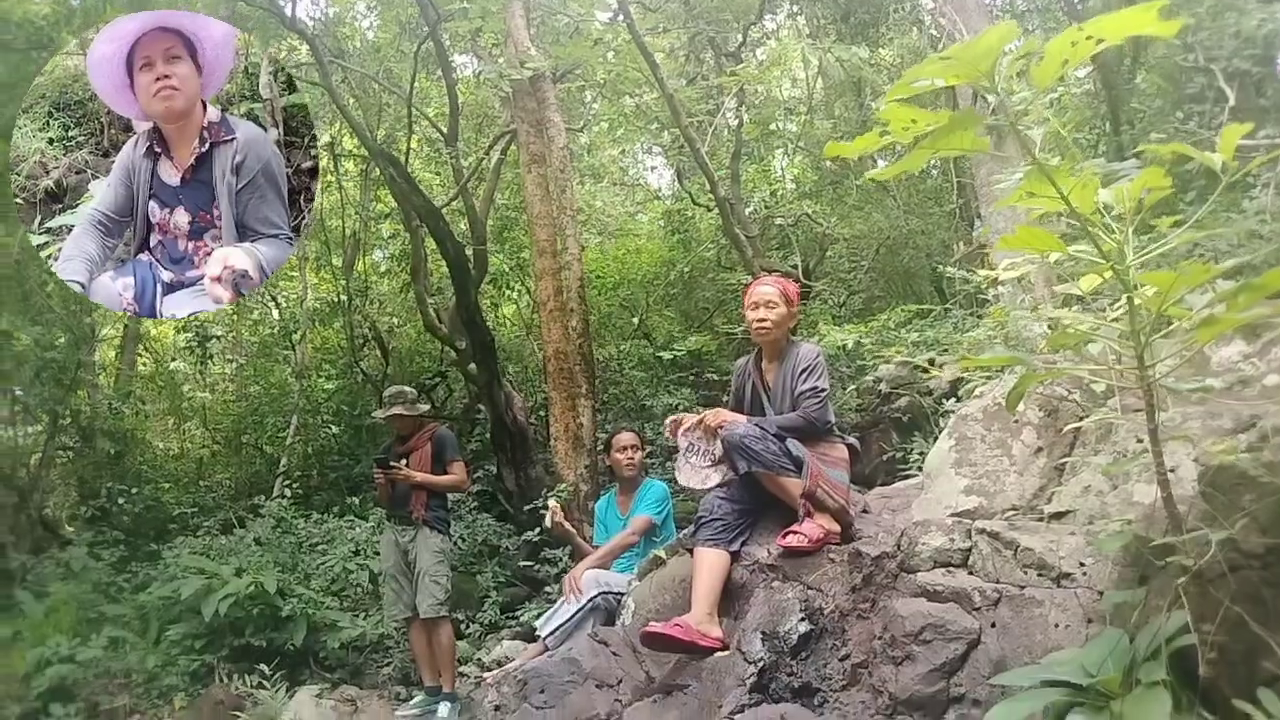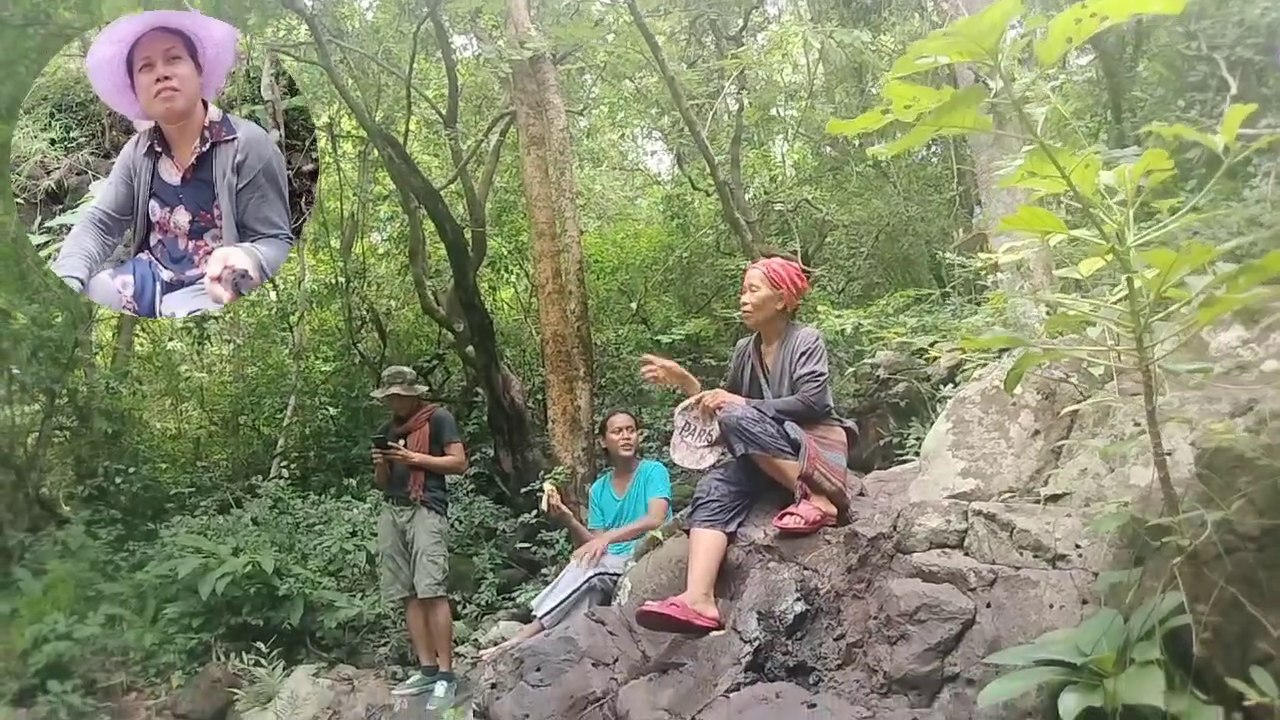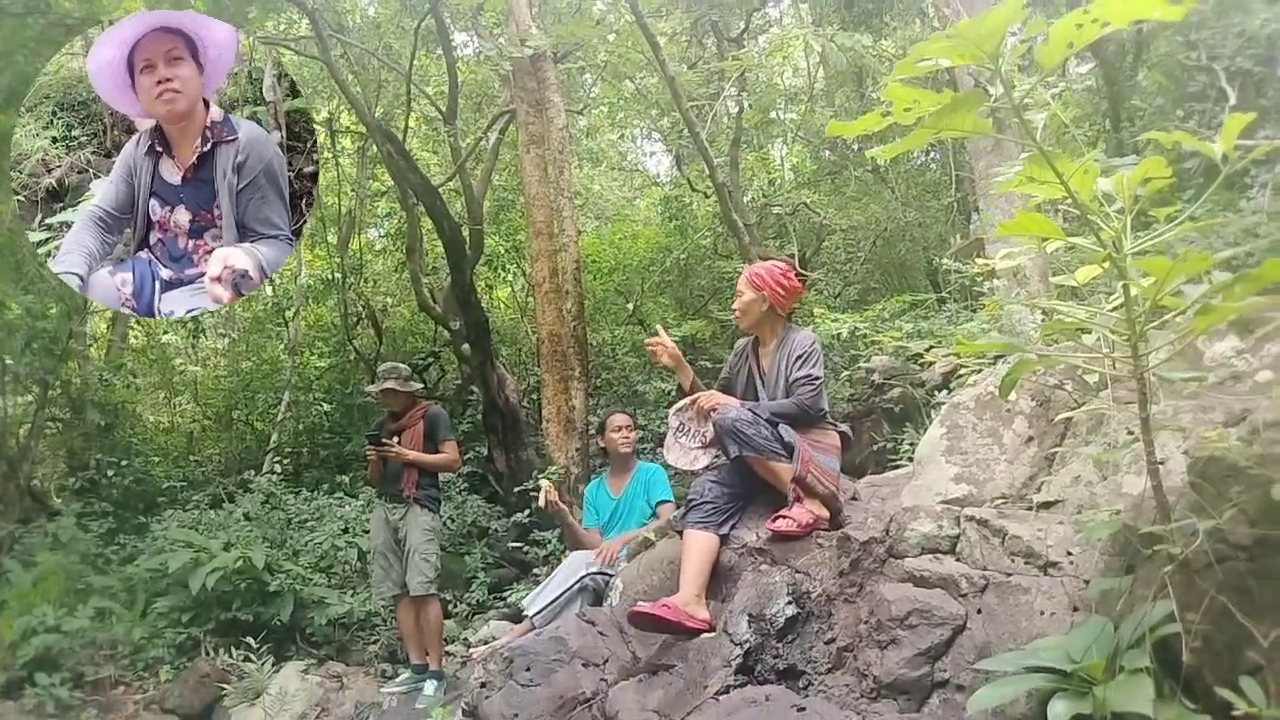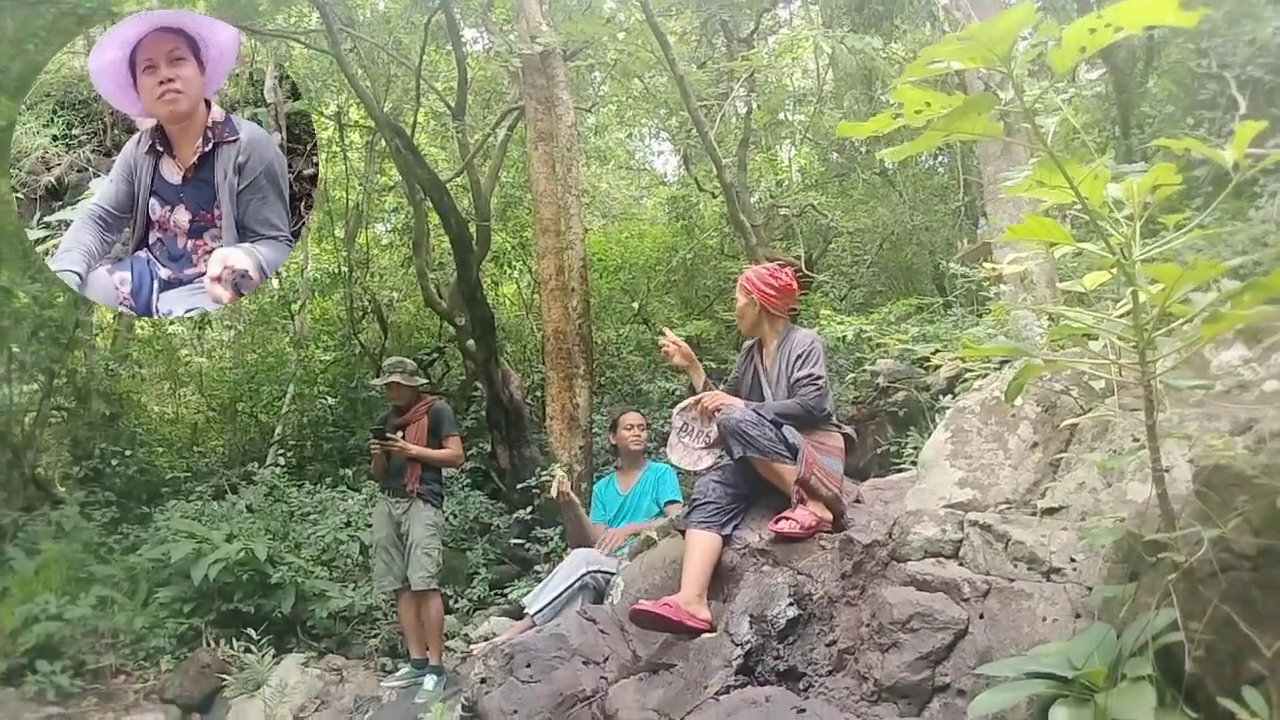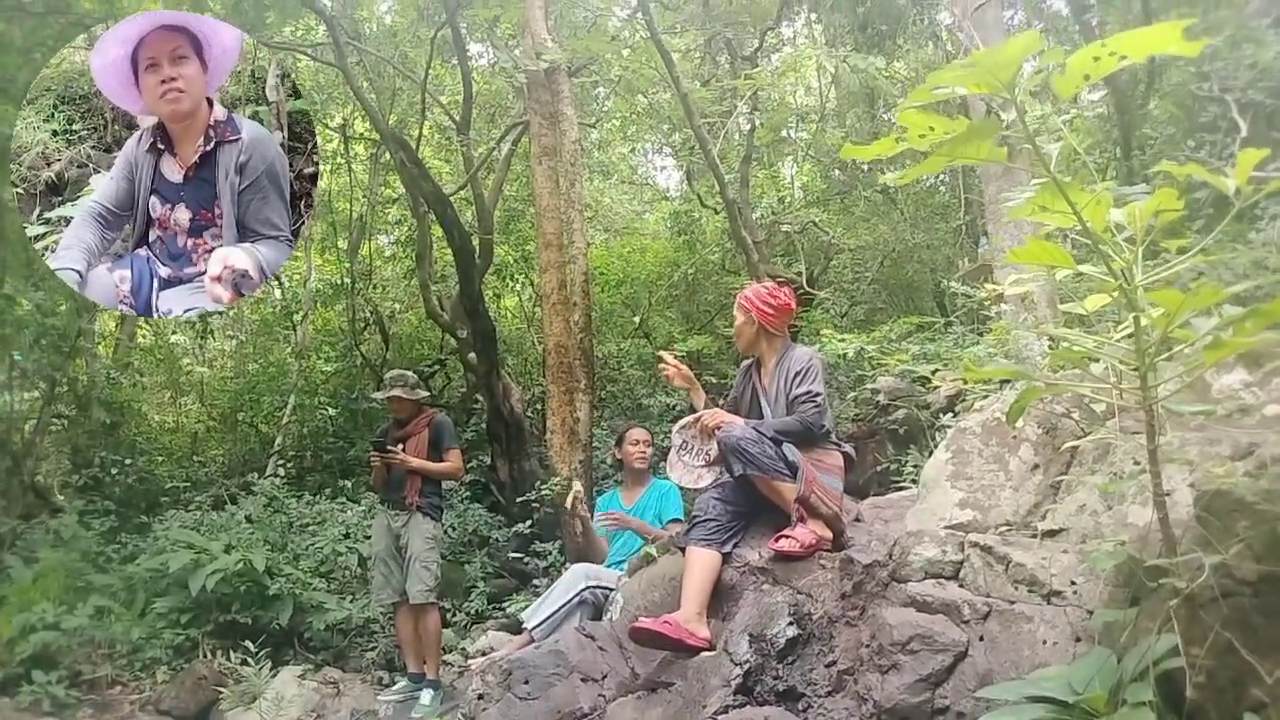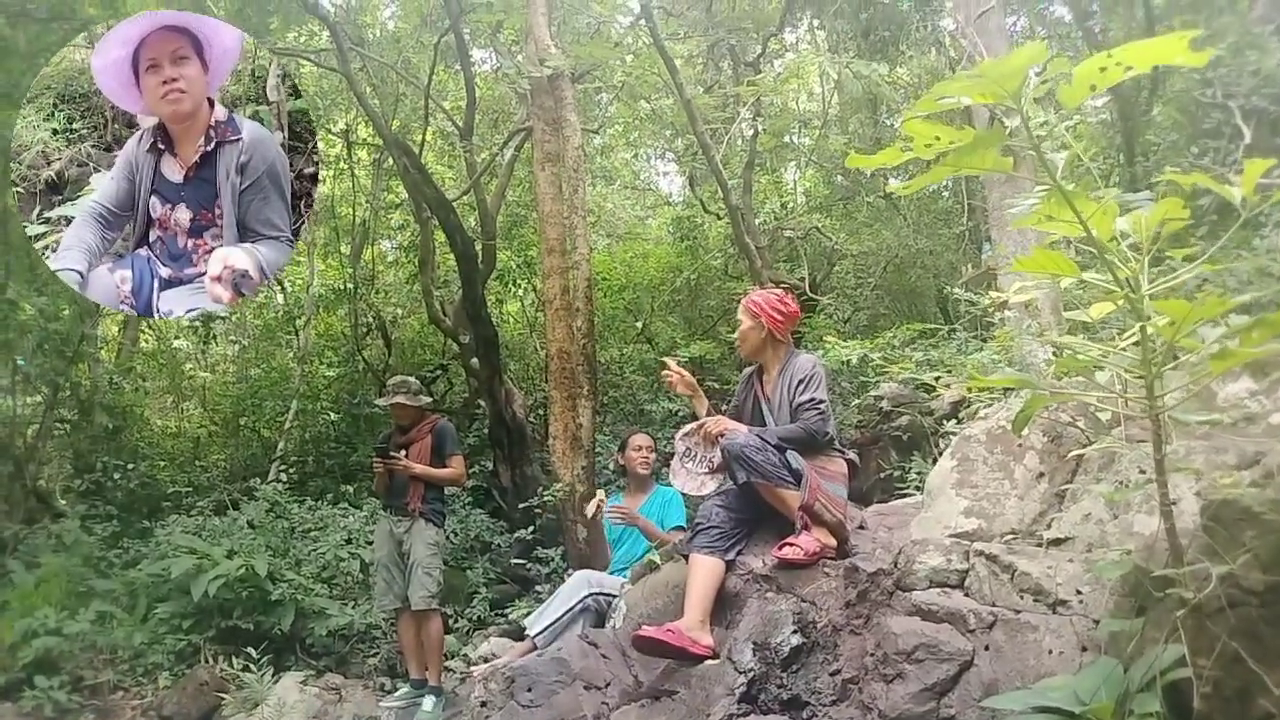
dt=0.3s
person 1, frame 1
left shoulder: (807, 356)
right shoulder: (745, 368)
left elbow: (813, 419)
right elbow: (732, 422)
left wrist: (744, 422)
right wrist: (700, 421)
left hip: (817, 464)
right hip: (770, 473)
left knee: (740, 436)
right knee: (716, 506)
left ankle: (820, 517)
right ankle: (703, 621)
person 1, frame 2
left shoulder: (806, 340)
right shoulder: (745, 350)
left elbow: (812, 402)
right elbow: (725, 405)
left wrist: (742, 404)
right wrist: (685, 382)
left hip: (814, 446)
right hip: (766, 457)
left knee: (739, 418)
right knee: (714, 487)
left ankle: (817, 499)
right ankle: (699, 600)
person 1, frame 3
left shoulder: (802, 343)
right shoulder: (742, 351)
left elbow: (807, 406)
right elbow: (714, 402)
left wrist: (738, 406)
right wrist: (680, 367)
left hip: (808, 449)
right hip: (762, 458)
left knee: (731, 420)
right knee: (707, 490)
left ankle: (810, 502)
right ankle: (690, 603)
person 1, frame 4
left shoulder: (805, 342)
right shoulder: (749, 353)
left elbow: (811, 405)
right elbow: (721, 404)
left wrist: (742, 406)
right wrist: (691, 366)
left hip: (812, 451)
right hip: (764, 460)
left knee: (737, 421)
right knee: (711, 489)
left ankle: (813, 504)
right ankle: (692, 601)
person 1, frame 5
left shoulder: (803, 360)
right shoulder: (748, 372)
left elbow: (810, 423)
right elbow: (722, 423)
left wrist: (742, 424)
right wrist: (693, 388)
left hip: (812, 468)
right hip: (765, 478)
left knee: (736, 438)
right knee: (711, 506)
left ankle: (813, 522)
right ankle: (691, 619)
person 1, frame 6
left shoulder: (806, 366)
right shoulder: (750, 379)
left elbow: (814, 429)
right elbow: (723, 430)
left wrist: (746, 432)
right wrist: (696, 395)
left hip: (816, 476)
right hip: (768, 485)
left knee: (740, 445)
right knee: (714, 513)
left ankle: (817, 530)
right ankle: (695, 627)
person 2, frame 1
left shoulder: (440, 437)
right shoulder: (388, 449)
left elbow: (461, 481)
left wrist: (415, 477)
right wrist: (382, 485)
left hip: (428, 529)
right hip: (394, 531)
left knee: (435, 611)
right knee: (410, 614)
right ankle: (430, 690)
person 2, frame 2
left shoulder: (438, 418)
right shoulder: (386, 430)
left elbow: (459, 462)
left wrist: (413, 457)
right wrist: (381, 465)
left hip: (425, 510)
right hip: (392, 512)
left knee: (431, 591)
right knee: (407, 593)
left ankle: (446, 675)
right ankle: (427, 670)
person 2, frame 3
left shoulder: (433, 416)
right shoulder: (380, 427)
left elbow: (453, 460)
left wrist: (407, 455)
right wrist: (374, 463)
left hip: (418, 508)
right hip: (384, 509)
left knee: (423, 589)
right knee: (399, 591)
left ankle: (436, 674)
right ankle: (417, 668)
person 2, frame 4
left shoulder: (437, 411)
right shoulder: (385, 421)
left elbow: (456, 456)
left wrist: (411, 449)
right wrist: (378, 456)
left hip: (421, 502)
right hip: (387, 504)
left knee: (425, 584)
right knee: (401, 586)
left ankle: (435, 669)
right ankle: (417, 663)
person 2, frame 5
left shoulder: (438, 423)
right shoulder: (385, 432)
left elbow: (456, 469)
left wrist: (411, 462)
right wrist: (378, 468)
left hip: (421, 515)
right hip: (386, 515)
left knee: (423, 597)
right knee: (398, 599)
left ankle: (433, 683)
right ankle: (414, 677)
person 2, frame 6
left shoulder: (440, 430)
right shoulder: (387, 439)
left elbow: (458, 476)
left wrist: (414, 468)
right wrist: (381, 474)
left hip: (423, 521)
right hip: (389, 521)
left knee: (425, 603)
right knee: (401, 605)
left ankle: (435, 689)
right ankle: (416, 682)
person 3, frame 1
left shoulder: (247, 145)
right shoulder: (137, 152)
left elbow: (277, 242)
right elbow: (99, 226)
left wrist: (247, 260)
right wrist: (65, 287)
left hip: (212, 291)
right hip: (148, 280)
person 3, frame 2
left shoulder: (248, 144)
right shoulder: (138, 151)
left elbow: (277, 242)
right elbow: (100, 224)
left wrist: (247, 261)
right wrist: (65, 282)
left hip: (212, 291)
right hip: (149, 279)
person 3, frame 3
left shoulder: (249, 144)
right shoulder: (139, 150)
left elbow: (278, 243)
right elbow: (99, 222)
left wrist: (248, 259)
right wrist: (64, 279)
left hip: (213, 289)
right hip: (147, 278)
person 3, frame 4
left shoulder: (250, 145)
right shoulder: (140, 149)
left elbow: (276, 244)
right elbow: (98, 220)
left wrist: (248, 262)
right wrist: (63, 277)
left hip: (211, 290)
right hip: (146, 277)
person 3, frame 5
left shoulder: (252, 145)
right shoulder: (140, 147)
left elbow: (277, 243)
right elbow: (98, 218)
left wrist: (248, 260)
right wrist: (62, 275)
left hip: (211, 287)
right hip: (145, 275)
person 3, frame 6
left shoulder: (252, 144)
right shoulder: (141, 147)
left elbow: (277, 244)
right elbow: (99, 217)
left wrist: (248, 260)
right wrist: (63, 276)
left hip: (211, 289)
right hip: (146, 275)
person 4, frame 1
left shoulder: (655, 490)
right shoulder: (603, 505)
left elbow: (632, 536)
right elbow: (605, 563)
left wrist: (585, 565)
right wrist: (572, 538)
right hip: (616, 587)
left knee: (592, 580)
right knee: (591, 601)
left ankle: (531, 656)
person 4, frame 2
left shoulder: (654, 472)
right shoulder: (598, 489)
left elbow: (655, 520)
right elbow: (600, 547)
left wrist: (606, 537)
right wrist: (569, 521)
right hip: (612, 569)
left knee: (587, 566)
left ankle: (527, 635)
person 4, frame 3
left shoulder: (652, 474)
right shoulder: (594, 490)
left elbow: (669, 524)
right elbow: (593, 546)
left wrist: (623, 539)
right wrist: (566, 518)
right hip: (604, 572)
left knee: (581, 561)
right knee: (581, 584)
left ankle: (517, 635)
person 4, frame 4
left shoulder: (662, 474)
right shoulder: (602, 488)
right elbow: (599, 542)
left wrist: (631, 528)
right wrist: (575, 509)
right hip: (608, 568)
left knee: (582, 558)
right knee: (582, 584)
left ankle: (518, 631)
person 4, frame 5
left shoulder: (666, 490)
right shoulder: (606, 500)
right elbow: (601, 558)
left wrist: (633, 524)
right wrist: (585, 522)
right hip: (607, 583)
left knee: (582, 573)
right knee: (582, 599)
left ankle: (517, 646)
person 4, frame 6
left shoulder: (669, 497)
right shoulder: (611, 505)
left wrist: (640, 522)
right hip: (611, 590)
left knee: (584, 580)
right knee: (584, 606)
left ankle: (519, 652)
